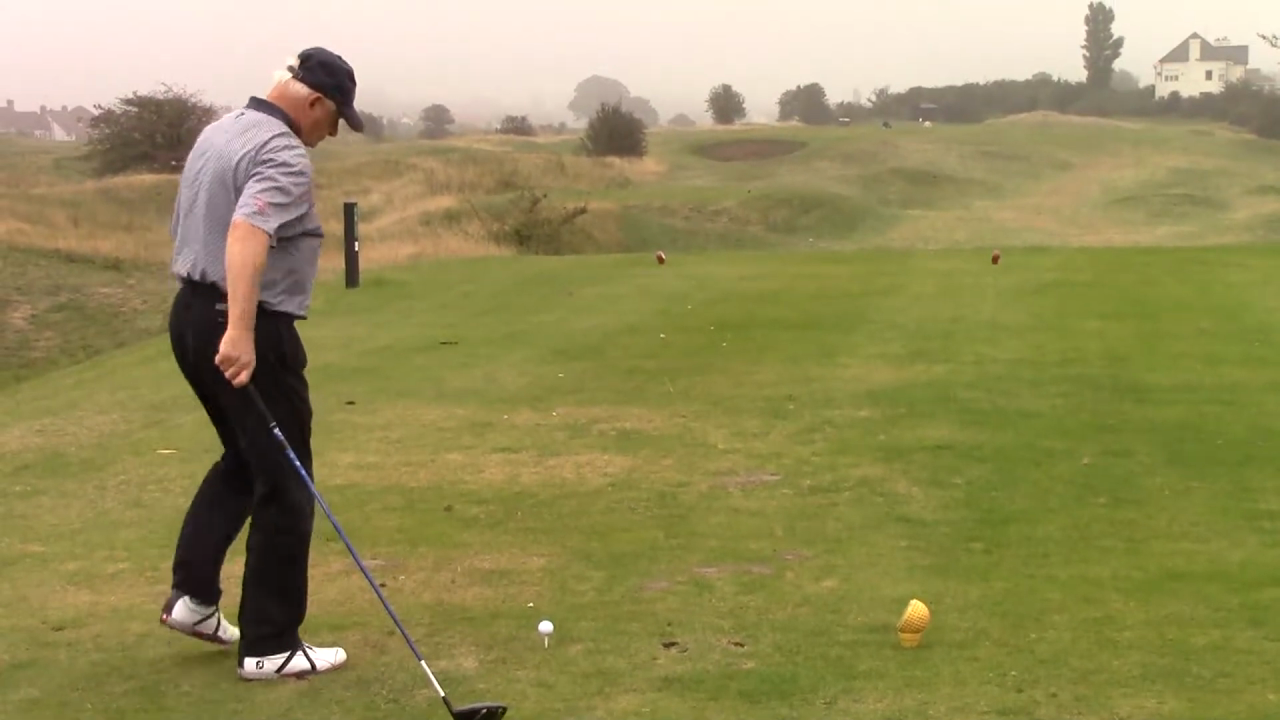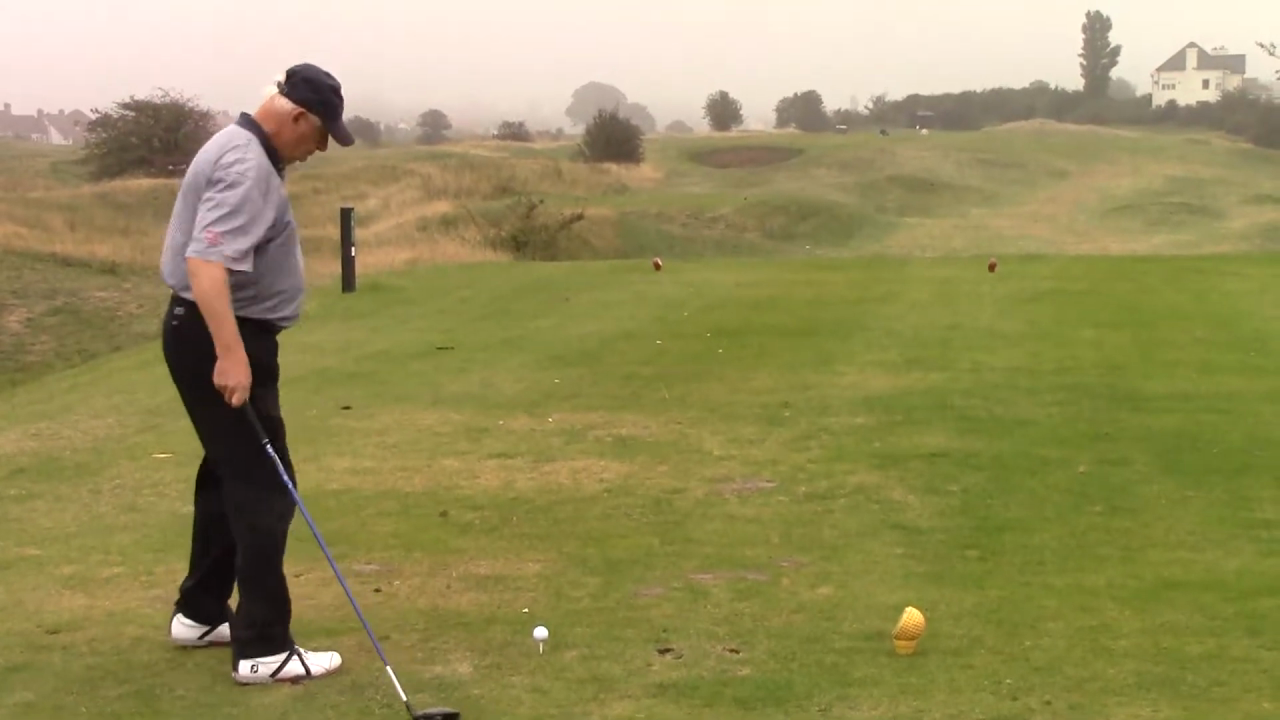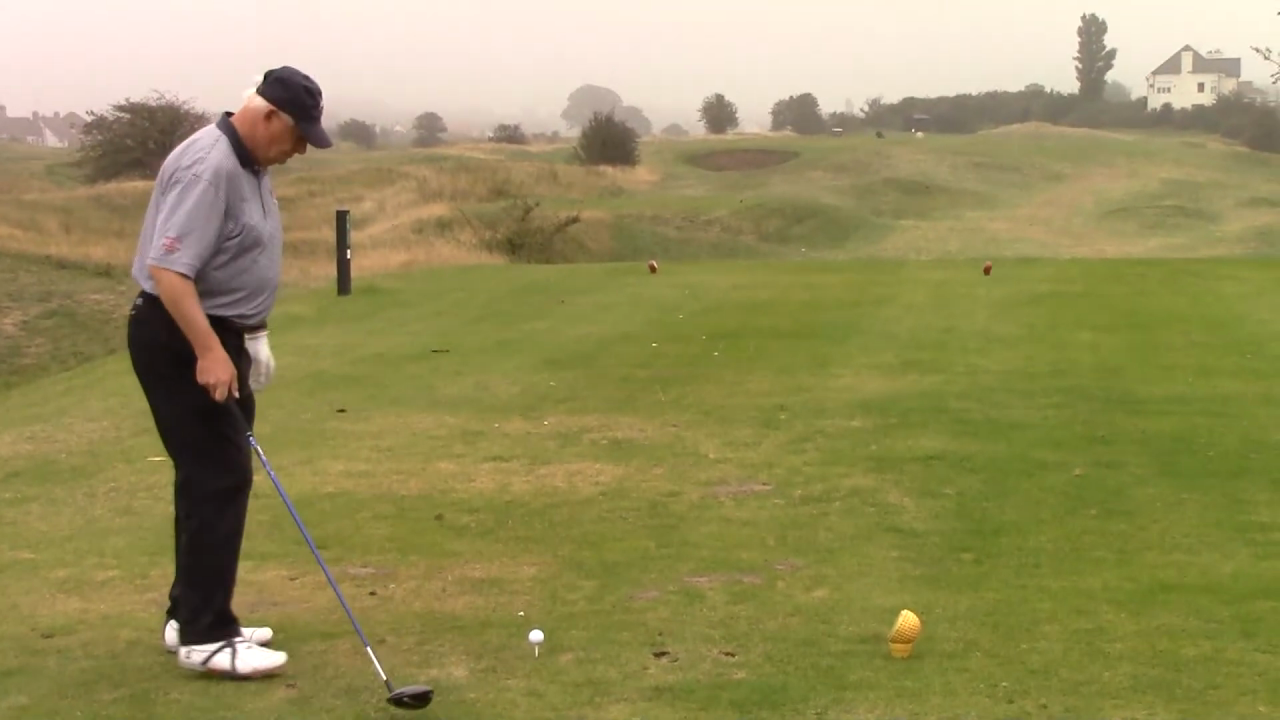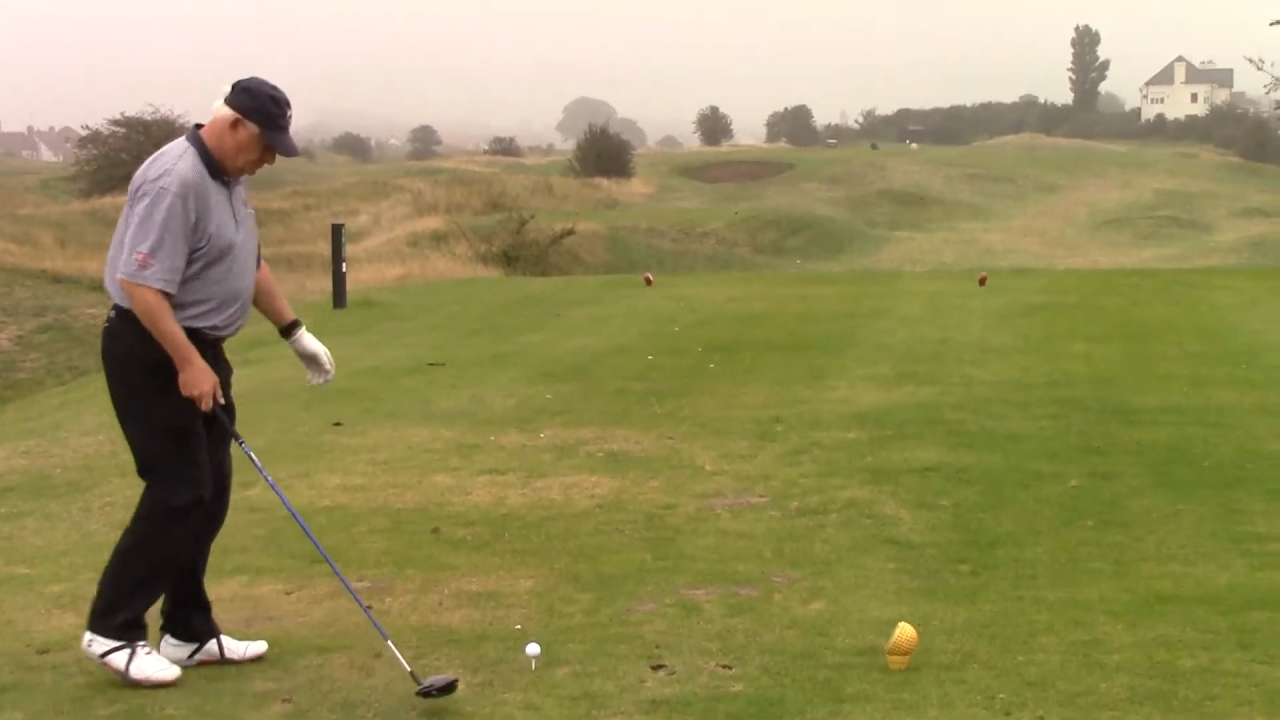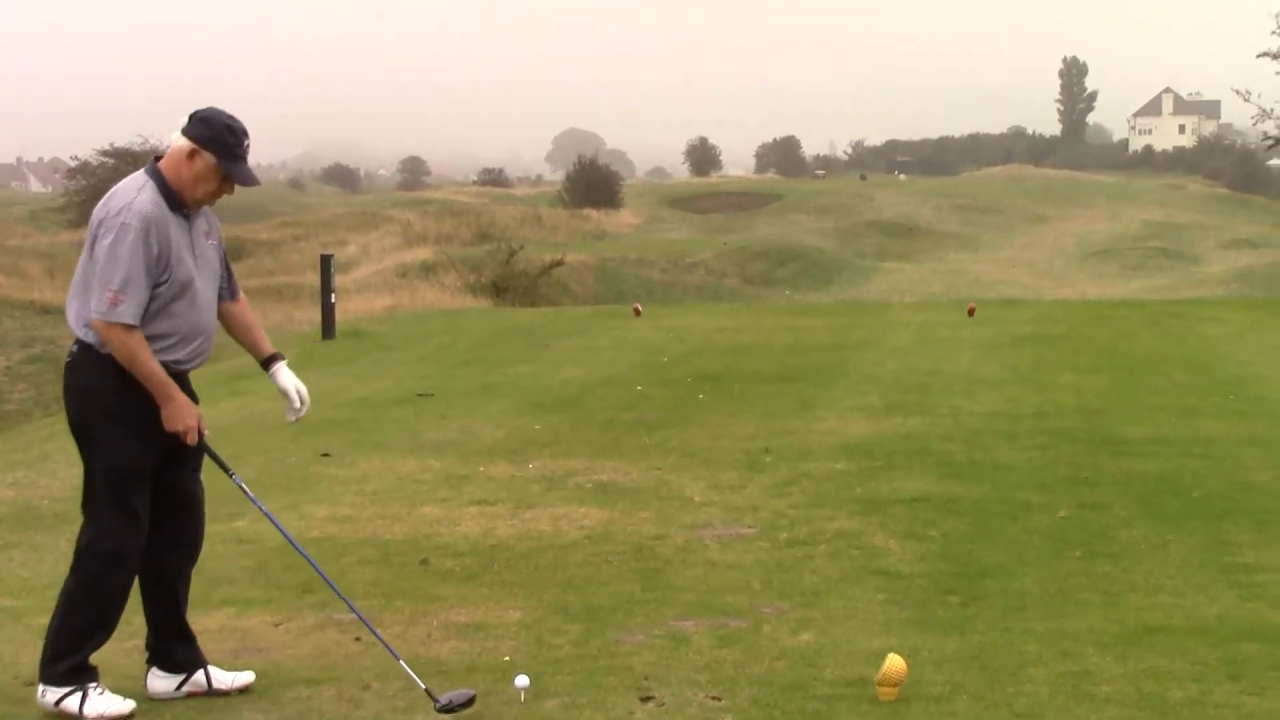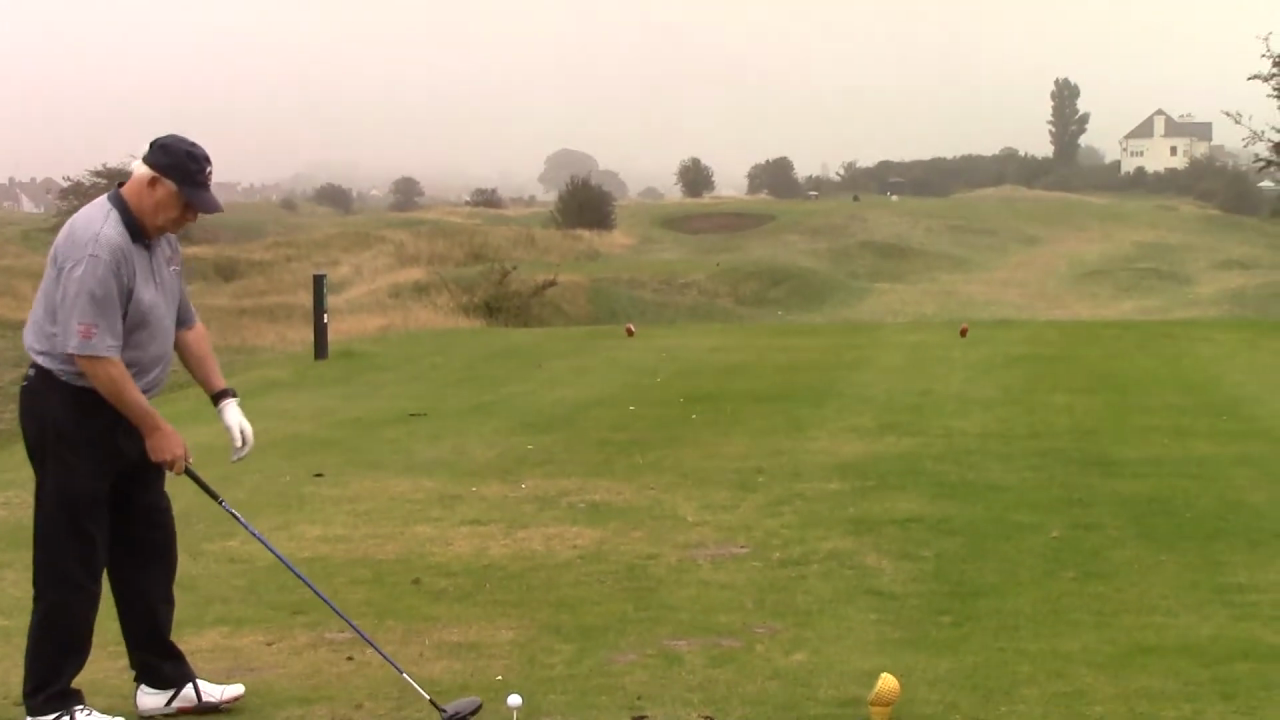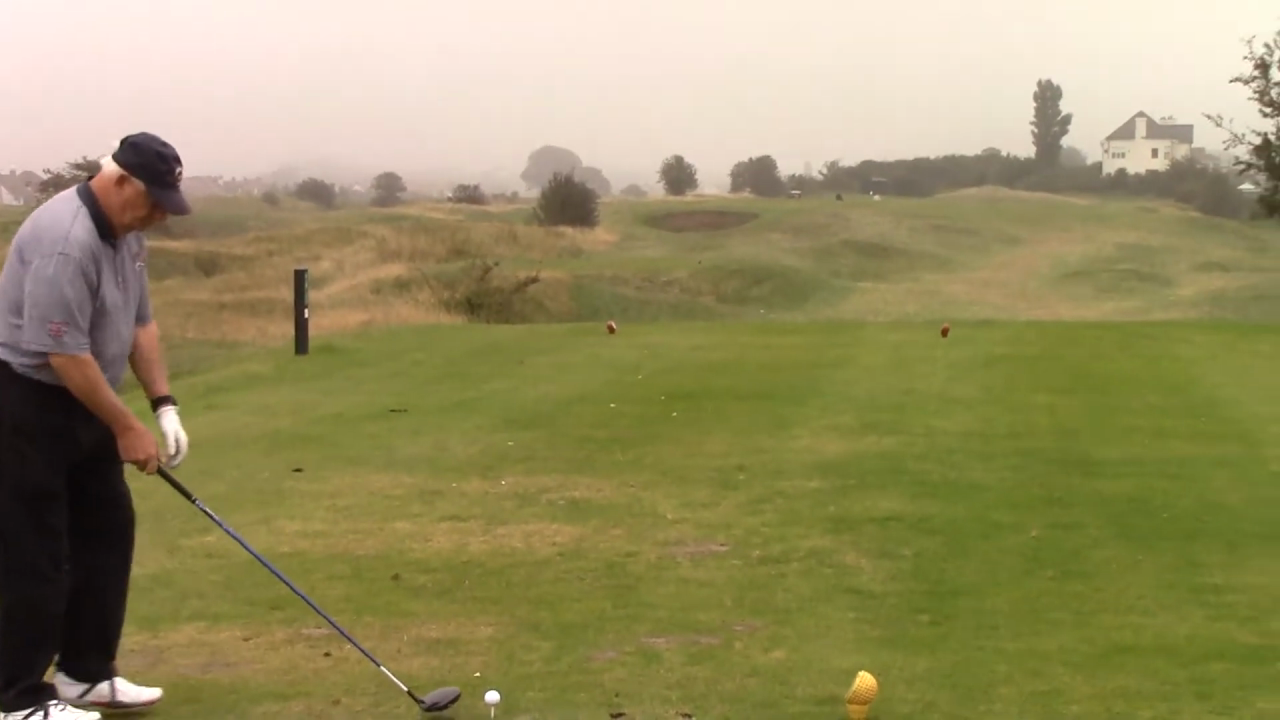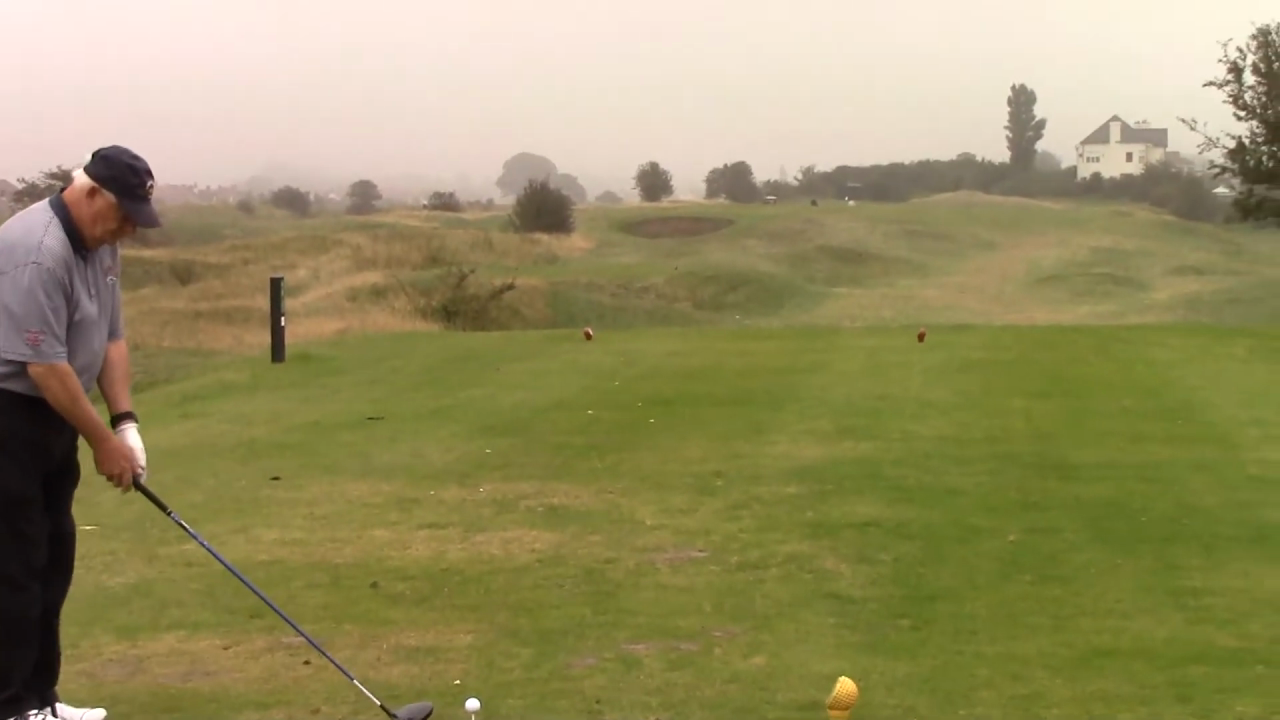
dt=0.2s
person 1, frame 1
left shoulder: (225, 131)
right shoulder: (283, 154)
left elbow: (204, 228)
right elbow: (247, 237)
right wrist: (240, 332)
left hip: (195, 313)
right hip: (246, 329)
left knee: (242, 462)
right knee: (283, 483)
left ankle: (193, 593)
right ankle: (269, 645)
person 1, frame 2
left shoulder: (250, 155)
right shoulder: (245, 168)
right elbow: (204, 264)
right wrist: (231, 356)
left hip: (235, 338)
right hip: (216, 341)
left knee: (230, 476)
right knee: (260, 488)
left ankle: (200, 612)
right ankle: (263, 648)
person 1, frame 3
left shoulder: (250, 165)
right shoulder: (207, 167)
right elbow: (166, 269)
left wrist: (254, 335)
right wrist: (209, 352)
left hip: (219, 335)
right hip: (178, 340)
left knee: (221, 476)
right knee: (216, 477)
left ankle: (194, 615)
right ankle: (202, 632)
person 1, frame 4
left shoulder: (230, 180)
right shoulder: (173, 180)
left elbow: (250, 265)
right elbow: (141, 286)
left wrist: (295, 331)
right wrist: (187, 364)
left hip: (199, 350)
right hip: (151, 353)
left knee: (207, 494)
right knee: (176, 492)
left ankle: (188, 630)
right ankle: (111, 630)
person 1, frame 5
left shoulder: (198, 213)
right shoulder: (133, 216)
left elbow: (228, 296)
right elbow: (114, 325)
left wrist: (275, 364)
right wrist: (171, 400)
left hip: (162, 385)
right hip: (113, 387)
left knee: (177, 529)
right knee: (116, 532)
left ankle: (174, 664)
person 1, frame 6
left shoulder: (160, 239)
right shoulder: (98, 245)
left elbow: (185, 325)
right elbow: (94, 358)
left wrist: (223, 399)
right wrist: (154, 430)
left hip: (120, 411)
right hip: (68, 413)
left knee: (149, 546)
right knee: (72, 560)
person 1, frame 7
left shoulder: (125, 232)
right shoulder: (63, 241)
left elbow: (139, 324)
right elbow: (66, 355)
left wrist: (163, 407)
right wrist: (126, 428)
left hip: (78, 405)
left knee: (107, 531)
left ankle: (85, 673)
person 1, frame 8
left shoulder: (101, 246)
left elbow: (111, 339)
left wrist: (125, 425)
right wrist: (102, 442)
left hip: (46, 416)
left knee: (53, 556)
